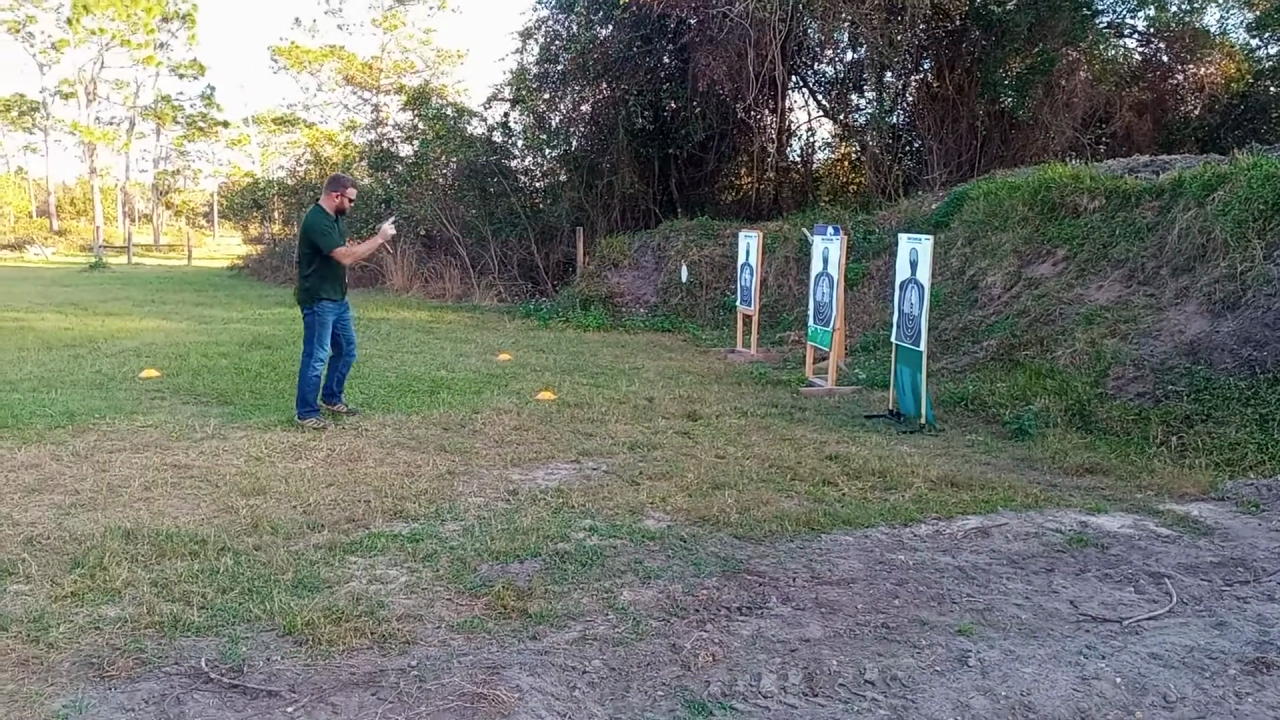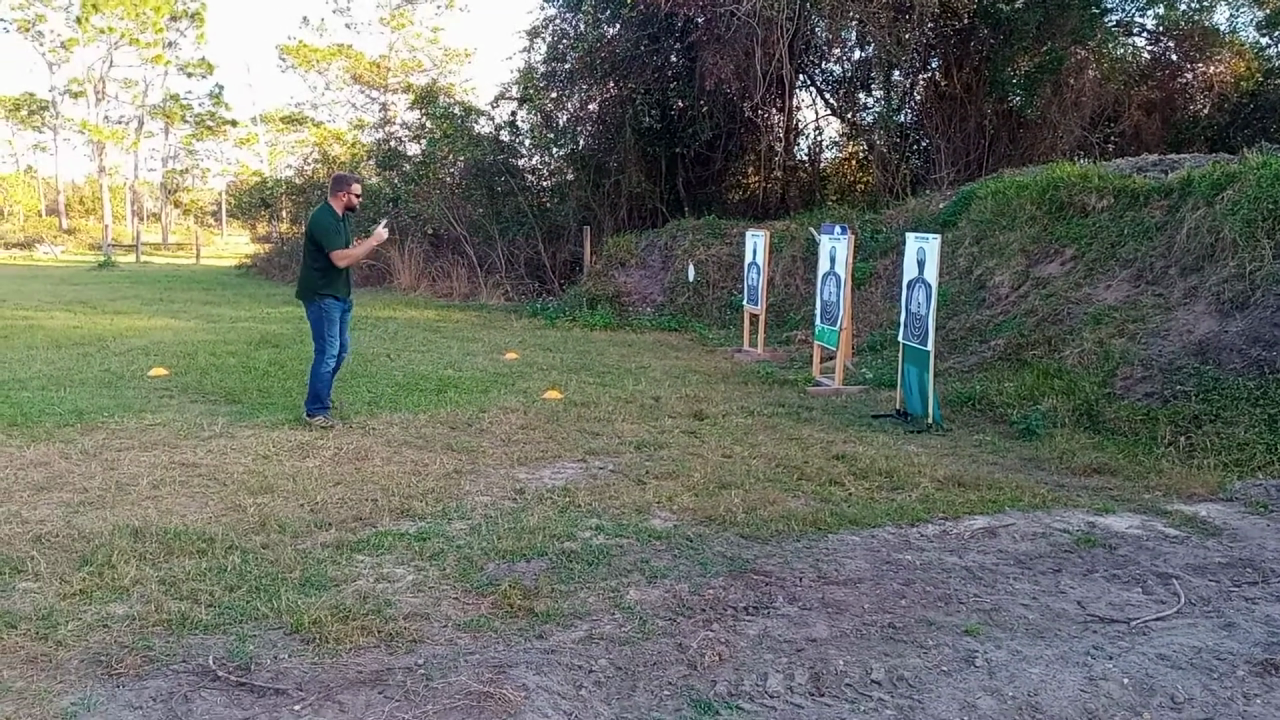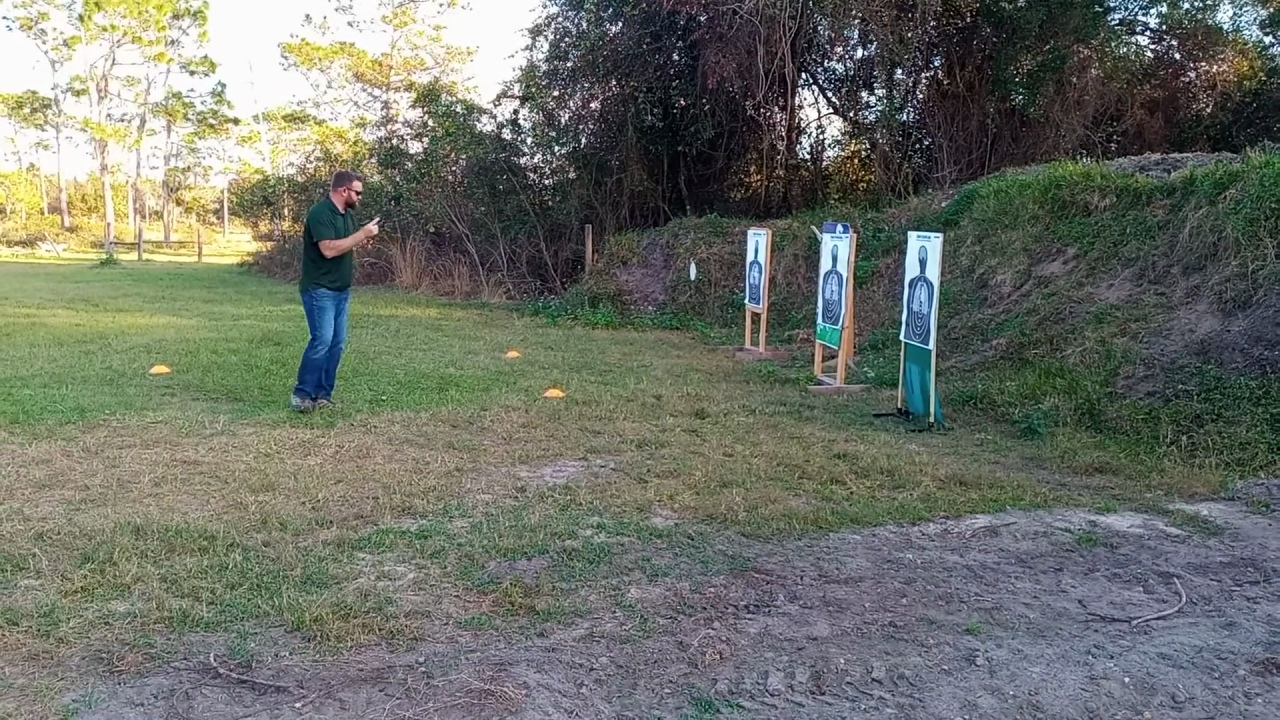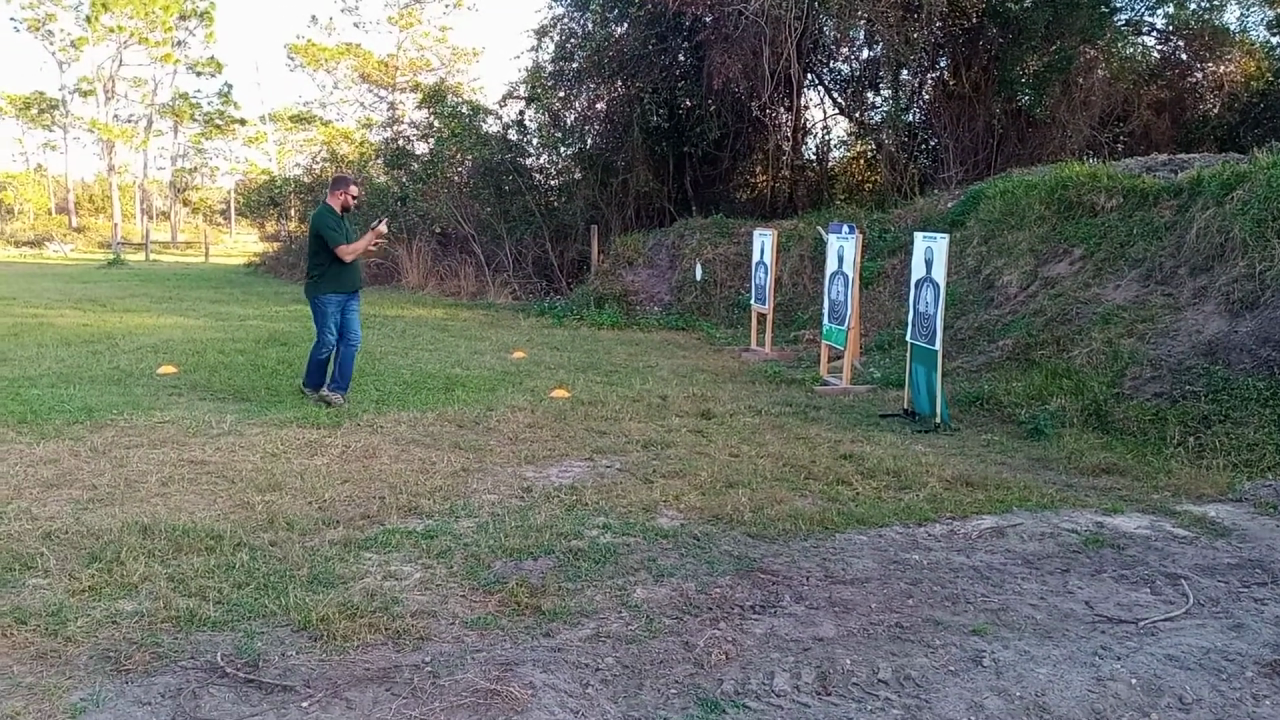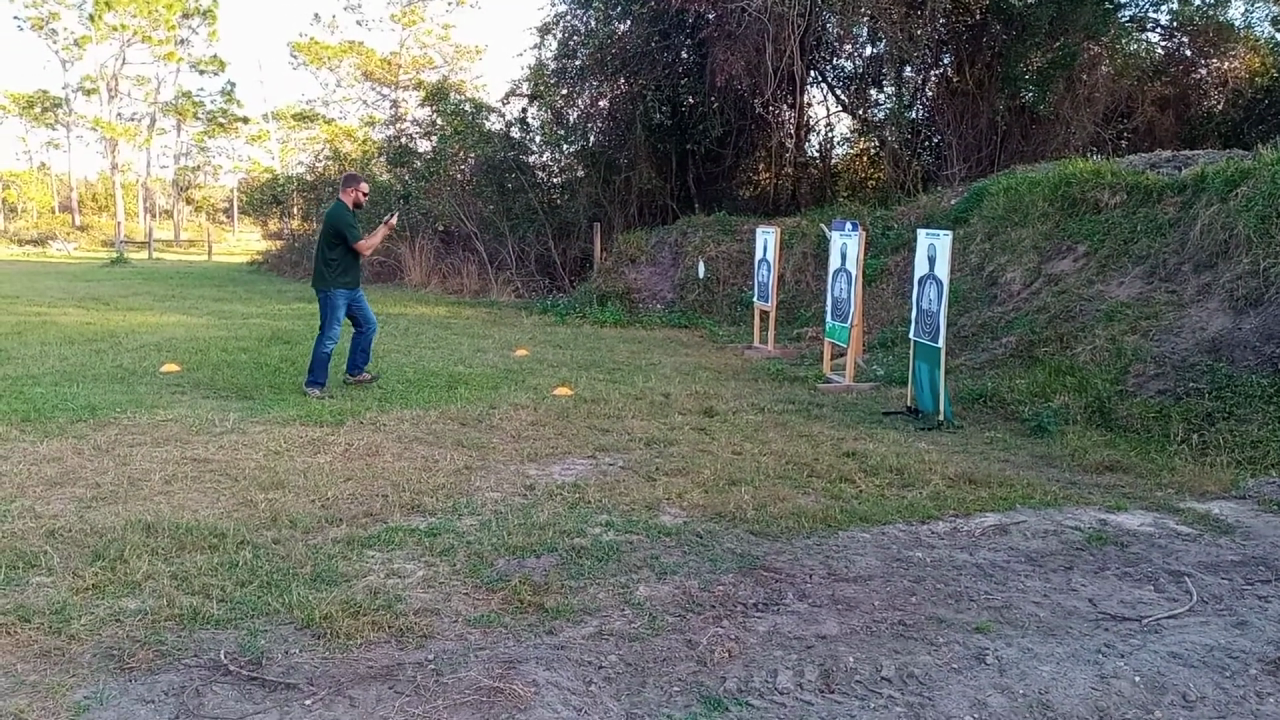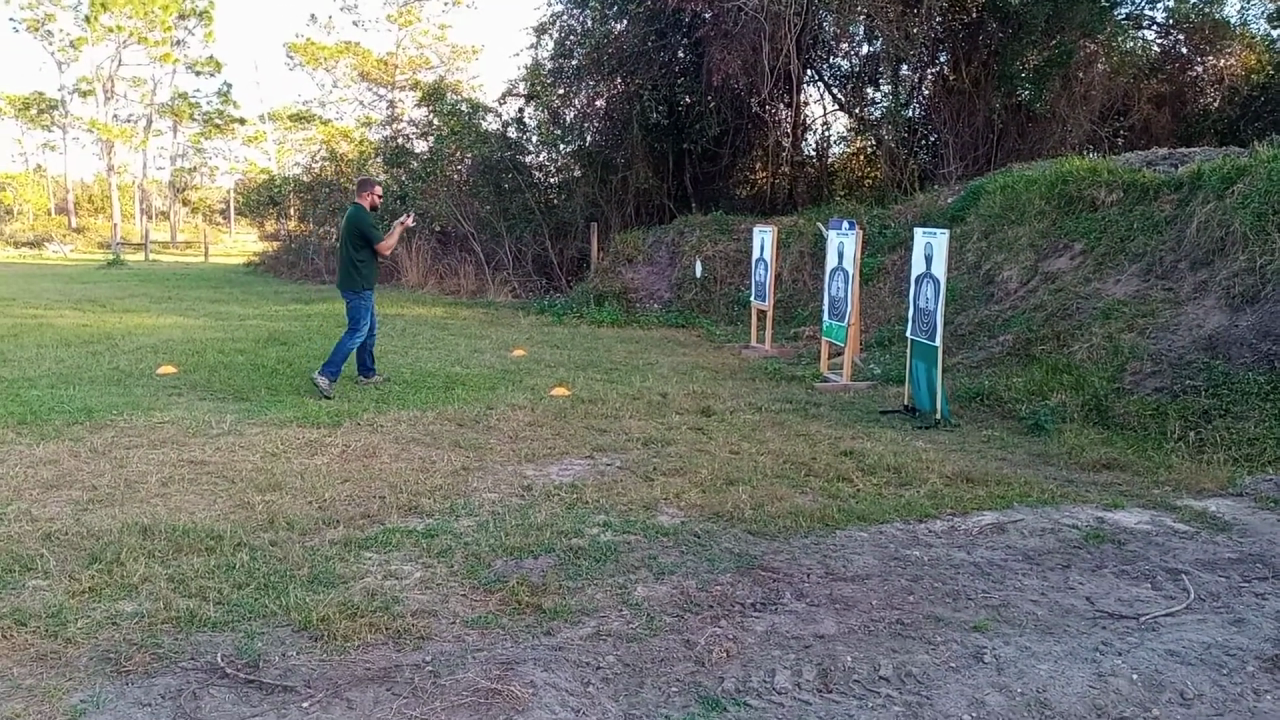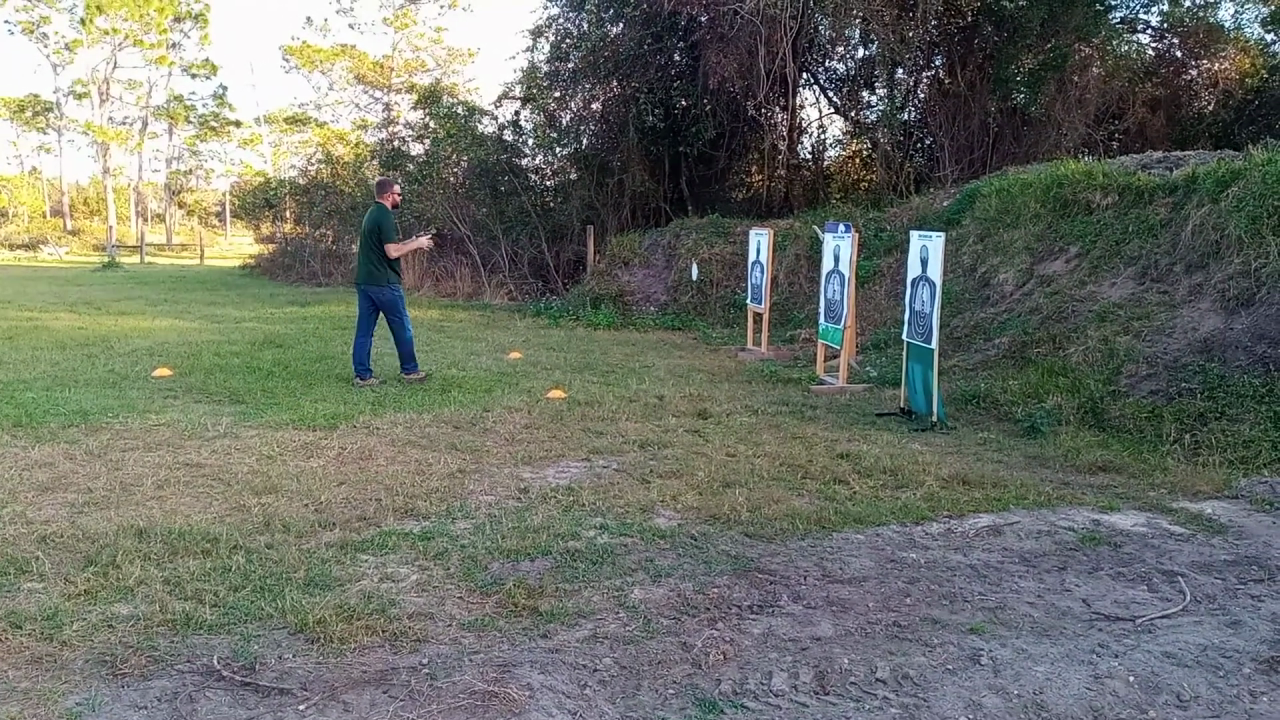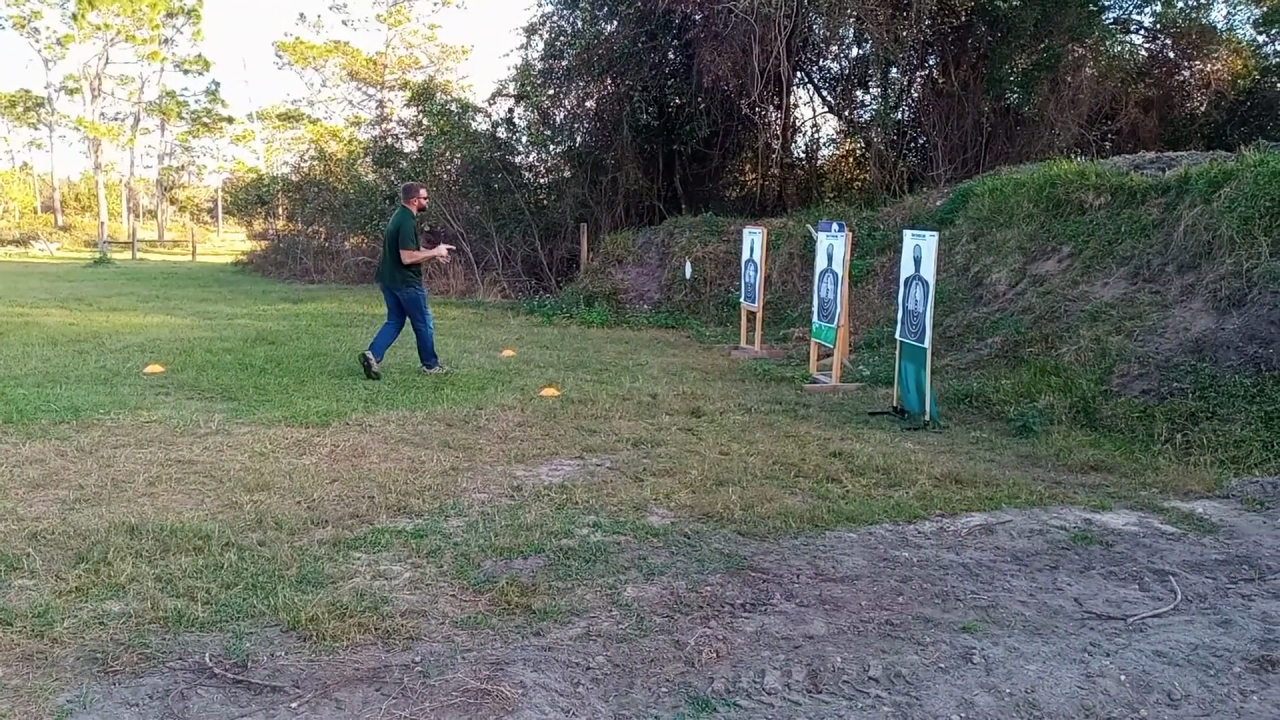
dt=0.3s
person 1, frame 1
left shoulder: (335, 217)
right shoulder: (316, 222)
right elbow: (346, 257)
left wrist: (349, 247)
right wrist: (379, 238)
left hip: (336, 297)
right hip: (318, 300)
left knee: (346, 350)
right knee: (316, 356)
left ankle: (331, 399)
right ankle: (306, 413)
person 1, frame 2
left shoulder: (343, 216)
right shoulder: (322, 219)
right elbow: (341, 259)
left wrist: (362, 246)
right wrist: (373, 241)
left hip: (339, 295)
right hip: (321, 296)
left knee: (341, 350)
right knee: (327, 353)
left ankle: (320, 398)
right ankle: (315, 412)
person 1, frame 3
left shoulder: (347, 214)
right shoulder: (320, 213)
right elbow: (328, 249)
left wrist: (361, 240)
right wrist: (362, 235)
left hip: (341, 289)
right hip: (319, 289)
left knee: (336, 344)
right knee: (322, 340)
left ankle: (322, 393)
right ankle: (302, 393)
person 1, frame 4
left shoulder: (340, 217)
right shoulder: (323, 218)
right elbow: (346, 254)
left wrist: (367, 243)
right wrist: (372, 235)
left hip: (349, 292)
right hip: (326, 293)
left knee: (350, 340)
right knee: (327, 342)
left ankle: (334, 389)
right ankle: (311, 386)
person 1, frame 5
left shoulder: (345, 213)
right shoulder: (339, 215)
left elbow: (360, 244)
right elbow: (364, 249)
left wrist: (381, 229)
right wrist: (385, 228)
left hip: (350, 286)
right hip: (334, 287)
left knee: (367, 324)
right knee: (330, 336)
left ankle: (355, 372)
right ankle: (314, 384)
person 1, frame 6
left shoulder: (355, 215)
right shoulder: (363, 218)
left elbow: (376, 244)
right elbow: (384, 250)
left wrist: (396, 226)
right wrist: (400, 229)
left hip: (352, 284)
right hip: (358, 286)
left knee: (368, 329)
right knee: (357, 333)
left ankle: (367, 373)
right ankle: (325, 376)
person 1, frame 7
left shoulder: (372, 214)
right shoulder: (385, 217)
right elbow: (392, 252)
left wrist: (412, 242)
right wrist: (416, 244)
left hip: (365, 281)
right hip: (384, 282)
left knee: (364, 329)
right knee: (402, 326)
left ankle: (362, 375)
right ankle: (409, 370)
person 1, frame 8
left shoulder: (401, 216)
right shoulder: (407, 222)
right elbow: (407, 257)
left wrist: (435, 252)
right wrist: (434, 253)
left hip: (389, 280)
right hip: (406, 282)
left knee: (395, 322)
right knee: (423, 324)
left ankle: (373, 354)
right ankle: (430, 366)
